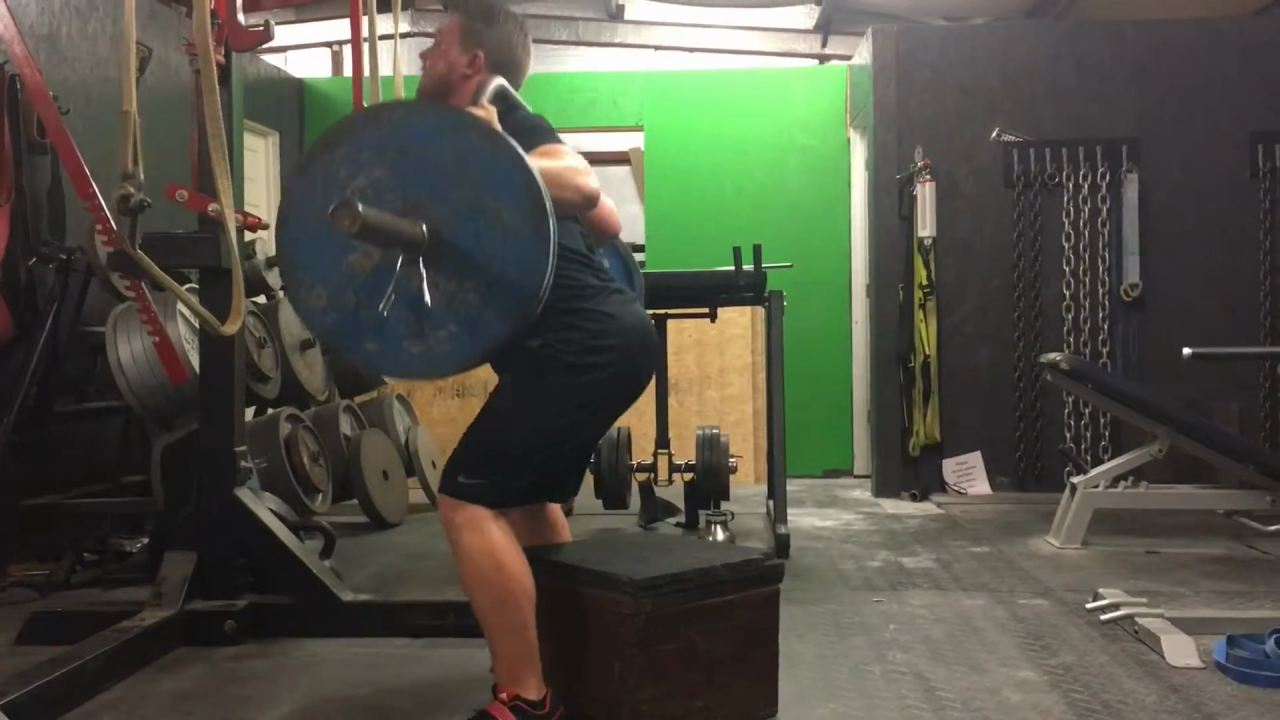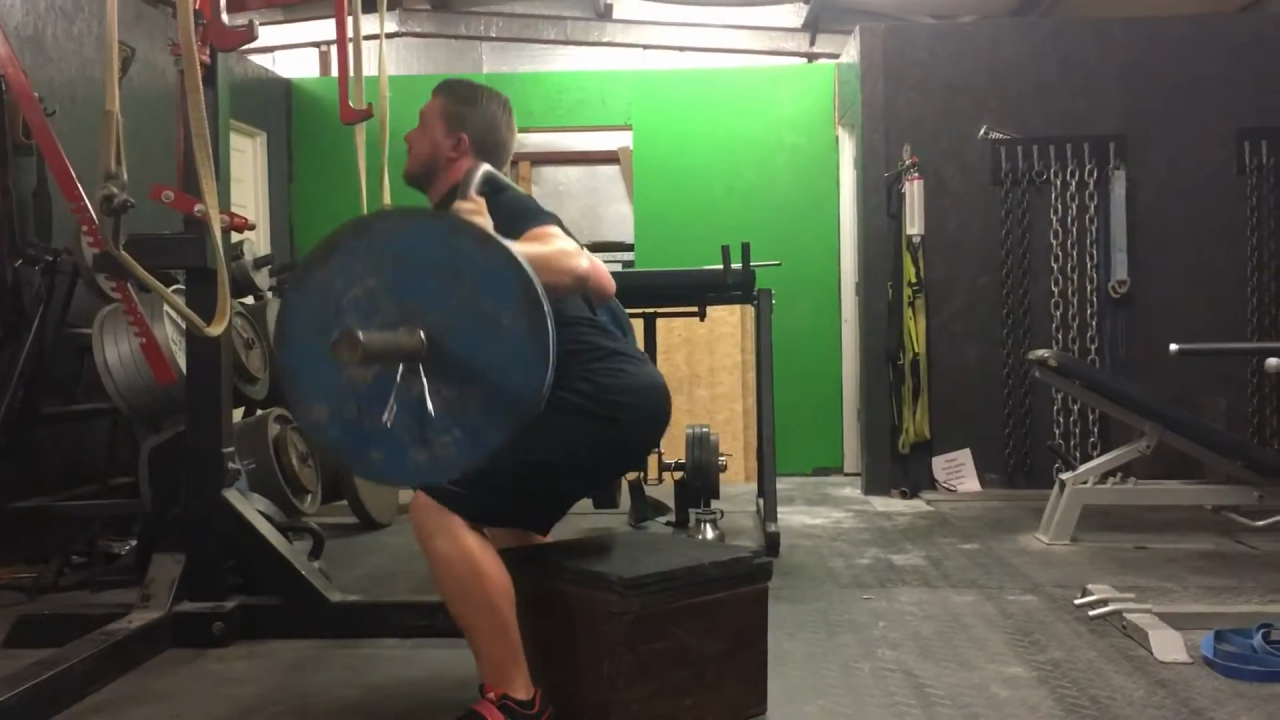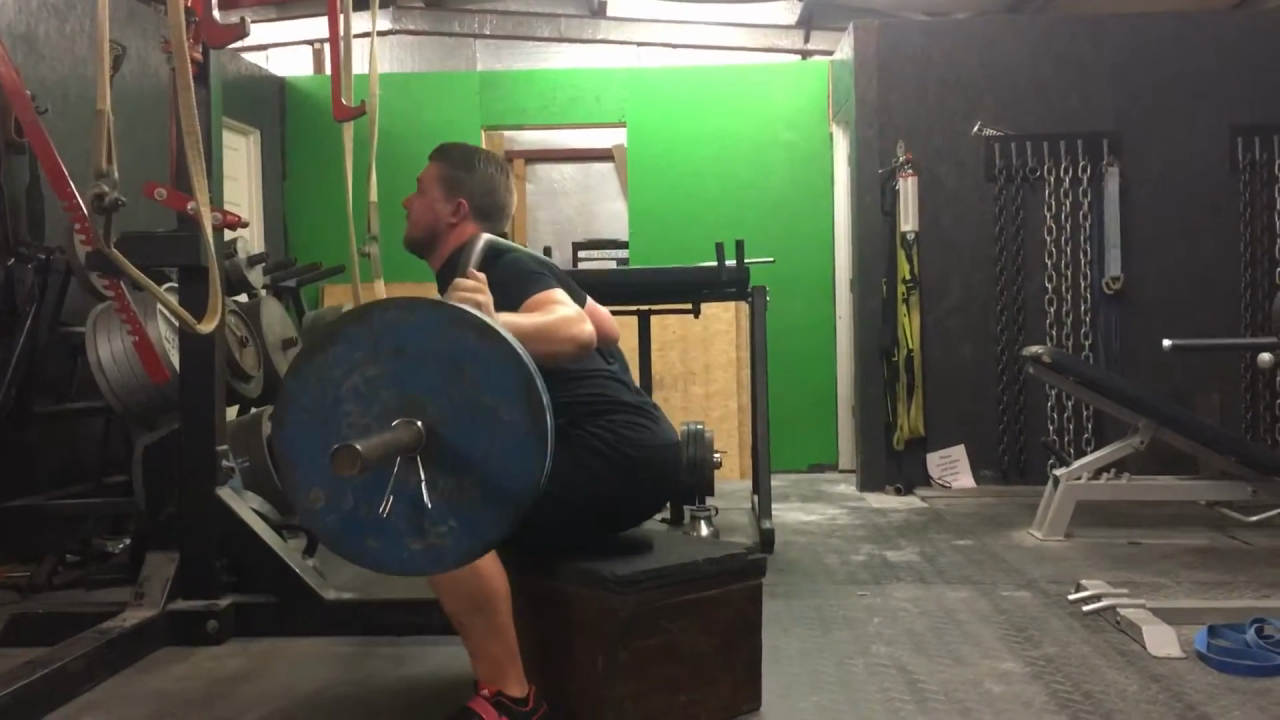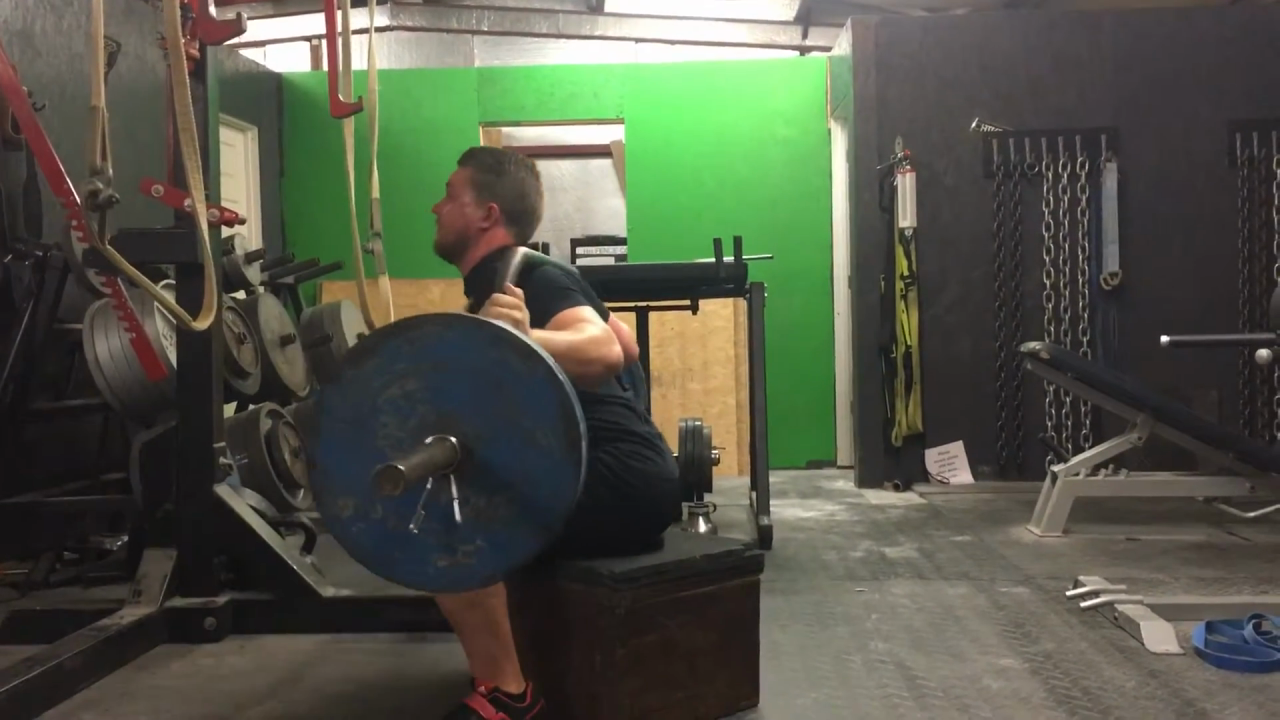
dt=0.4s
person 1, frame 1
left shoulder: (492, 125)
right shoulder: (498, 126)
left elbow: (580, 184)
right elbow: (604, 217)
left hip: (583, 344)
right hip: (603, 335)
left knee: (470, 500)
right knee: (522, 493)
person 1, frame 2
left shoulder: (484, 206)
right shoulder: (485, 208)
left elbow: (571, 264)
right elbow: (600, 280)
left hip: (602, 398)
right hip: (617, 391)
left knee: (441, 509)
right knee: (497, 510)
person 1, frame 3
left shoulder: (490, 271)
right shoulder: (498, 265)
left elbow: (576, 332)
right elbow: (605, 325)
left wrist: (492, 324)
left hip: (620, 452)
right hip: (629, 446)
person 1, frame 4
left shoulder: (520, 280)
right shoulder: (512, 277)
left elbow: (603, 351)
right elbow: (622, 343)
left wrist: (528, 339)
left hip: (622, 481)
right hip: (625, 473)
